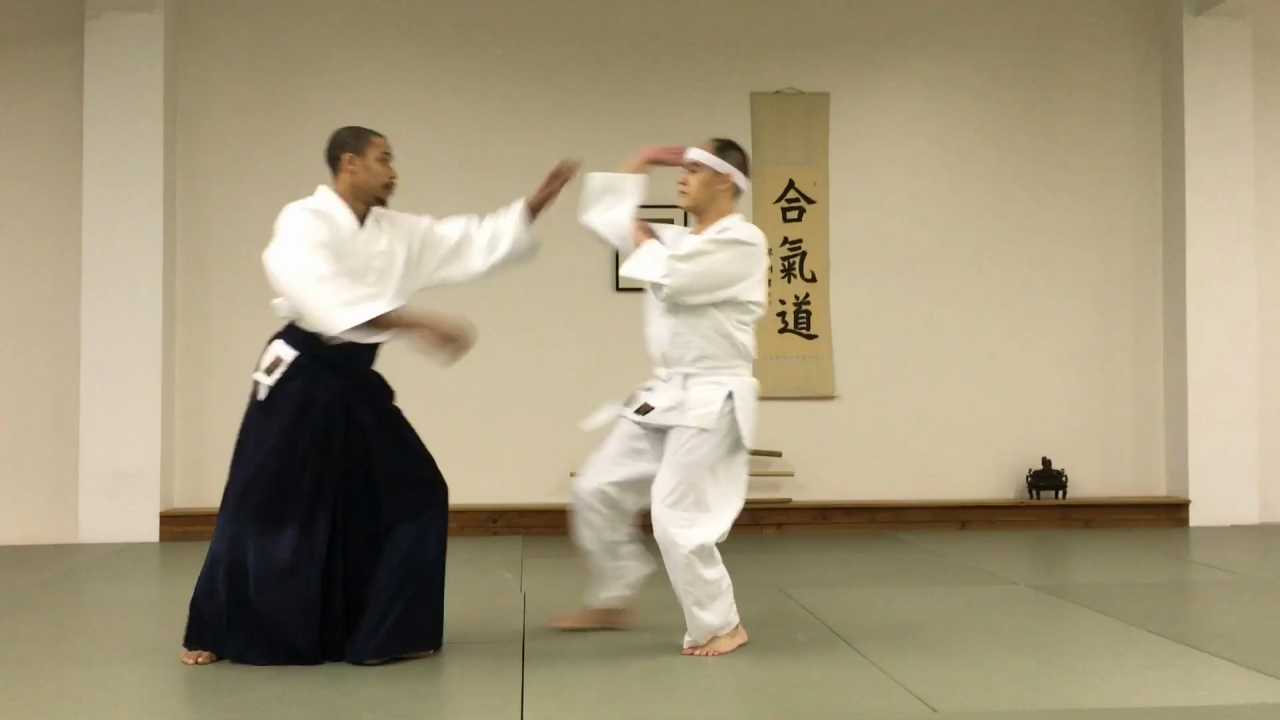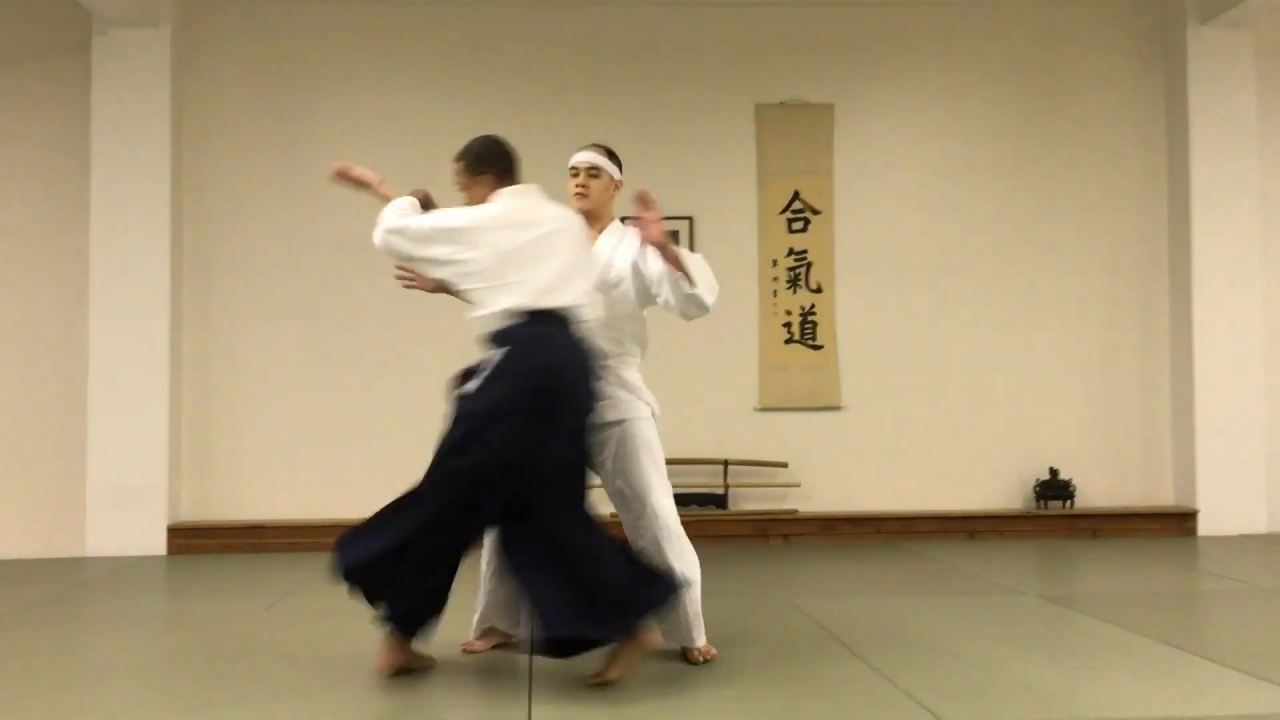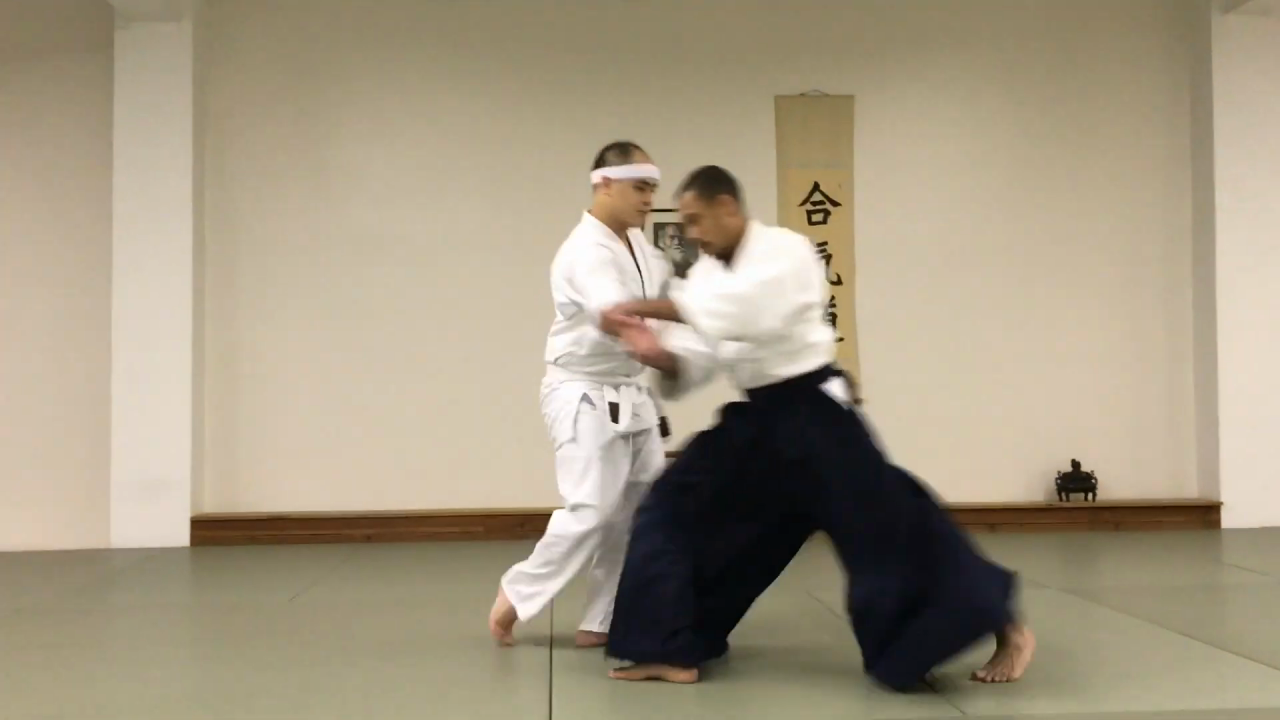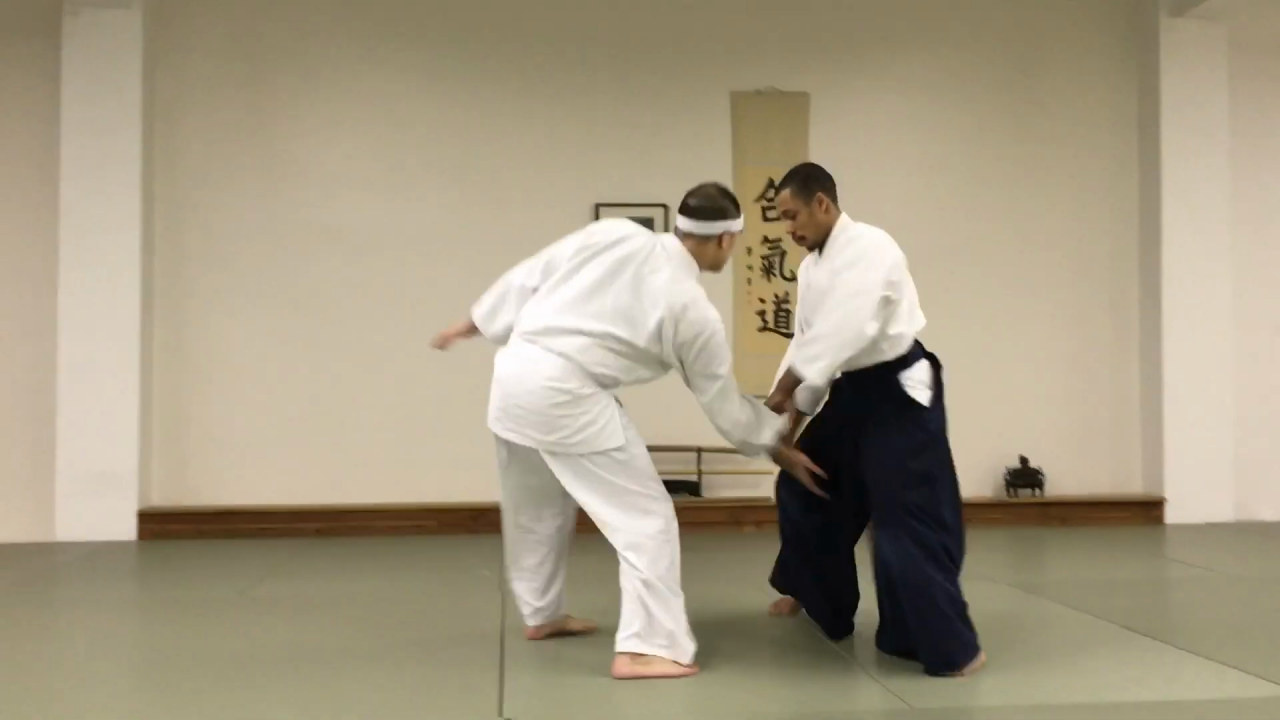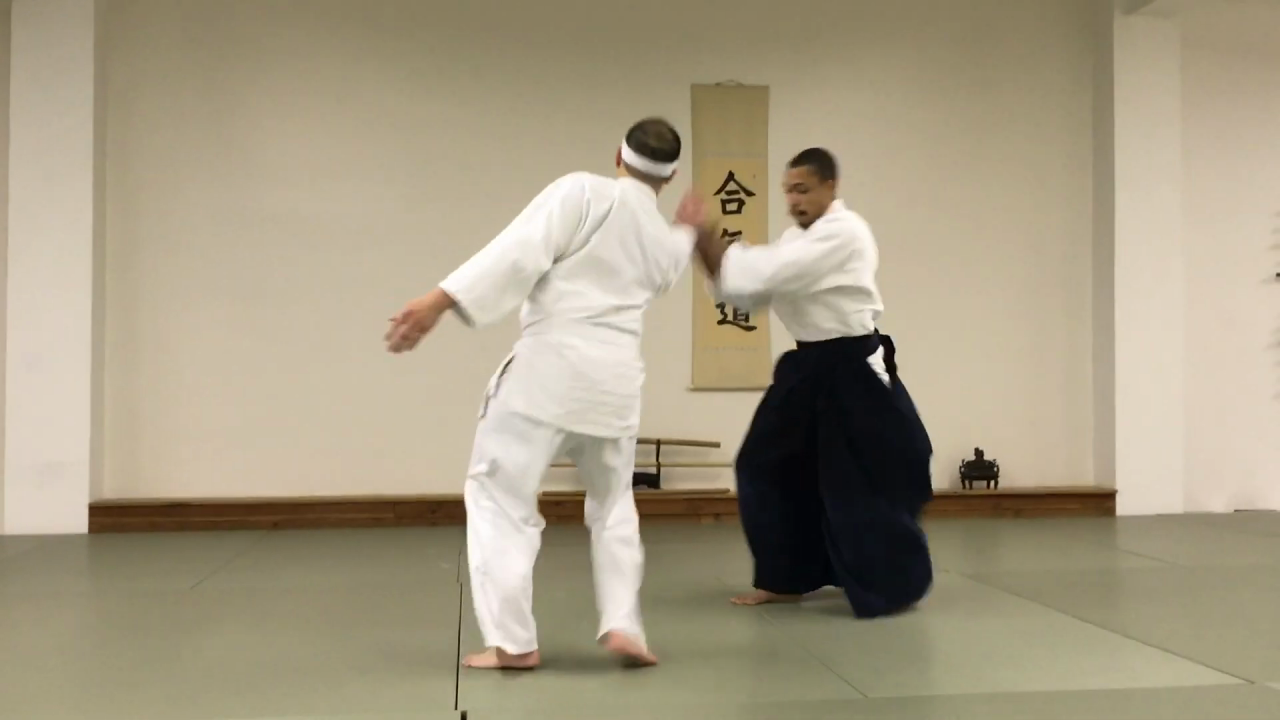
dt=0.4s
person 1, frame 1
left shoulder: (401, 231)
right shoulder: (303, 221)
left elbow: (470, 243)
right elbow: (328, 297)
left wrist: (535, 203)
right wrist: (415, 322)
left hip: (357, 380)
right hip: (302, 375)
left knee: (409, 499)
right knee: (266, 512)
left ankle: (382, 634)
right ankle: (220, 634)
person 1, frame 2
left shoulder: (469, 225)
right shoulder: (560, 222)
left elbow: (397, 232)
left wrist: (378, 187)
left hip: (515, 366)
right hip: (562, 364)
left knee: (453, 498)
right knee: (547, 507)
left ankle: (401, 636)
right ankle: (623, 624)
person 1, frame 3
left shoulder: (787, 253)
right shoulder: (706, 272)
left elbow: (740, 309)
right elbow: (696, 350)
left wrist: (643, 307)
right wrist: (659, 354)
left hip: (816, 410)
right hip: (761, 415)
left knee: (883, 519)
right knee: (678, 510)
left ankle: (1005, 628)
right ankle: (671, 653)
person 1, frame 4
left shoulder: (866, 246)
right shoulder: (811, 268)
left elbow: (843, 330)
right elbow: (811, 344)
left wrist: (782, 389)
right wrist: (794, 416)
left hip: (899, 389)
right hip: (853, 391)
left knee: (911, 511)
right knee: (810, 487)
left ankle: (950, 646)
right ankle: (818, 597)
person 1, frame 5
left shoulder: (846, 232)
right shoulder: (796, 238)
left elbow: (772, 271)
right elbow: (749, 290)
left wrist: (711, 238)
right wrist: (707, 247)
left hip: (854, 366)
right hip: (808, 365)
left knee: (871, 474)
right knee: (767, 467)
left ankle: (897, 578)
right ankle: (785, 579)
person 2, frame 1
left shoulder: (742, 241)
right shoulder: (675, 239)
left elbow: (668, 279)
right elbow: (603, 214)
left wrist: (645, 243)
right wrist: (638, 165)
left hip: (711, 401)
right hip: (667, 398)
left knee: (678, 519)
right knee: (597, 491)
left ankle: (721, 624)
right ankle: (612, 600)
person 2, frame 2
left shoulder: (640, 247)
left elbow: (695, 300)
left wrist: (665, 248)
right wrist: (446, 285)
left hip: (617, 399)
left knee: (654, 516)
left ankle: (689, 633)
right ankle: (501, 622)
person 2, frame 3
left shoulder: (635, 244)
right shoulder: (589, 253)
left elbow: (663, 299)
right elbow: (613, 312)
left hip: (629, 397)
right hip: (587, 399)
left knee: (640, 513)
right knee: (592, 512)
left ankle: (606, 622)
right ankle: (519, 595)
person 2, frame 4
left shoulder: (621, 236)
right shoulder: (695, 314)
left elbow: (529, 278)
right elbow: (724, 405)
left wrist: (473, 323)
right wrist: (777, 447)
left hip: (519, 375)
right hip: (566, 400)
left knee: (536, 508)
right knee: (643, 517)
left ankle: (541, 614)
right ankle: (644, 649)
person 2, frame 5
left shoulder: (583, 191)
right shoulder: (664, 240)
left elbow: (520, 253)
left wrist: (437, 302)
right wrist: (689, 227)
left hip: (547, 368)
right hip: (613, 379)
left knee: (497, 495)
right knee: (612, 505)
left ankle: (510, 642)
right ankle: (621, 626)
